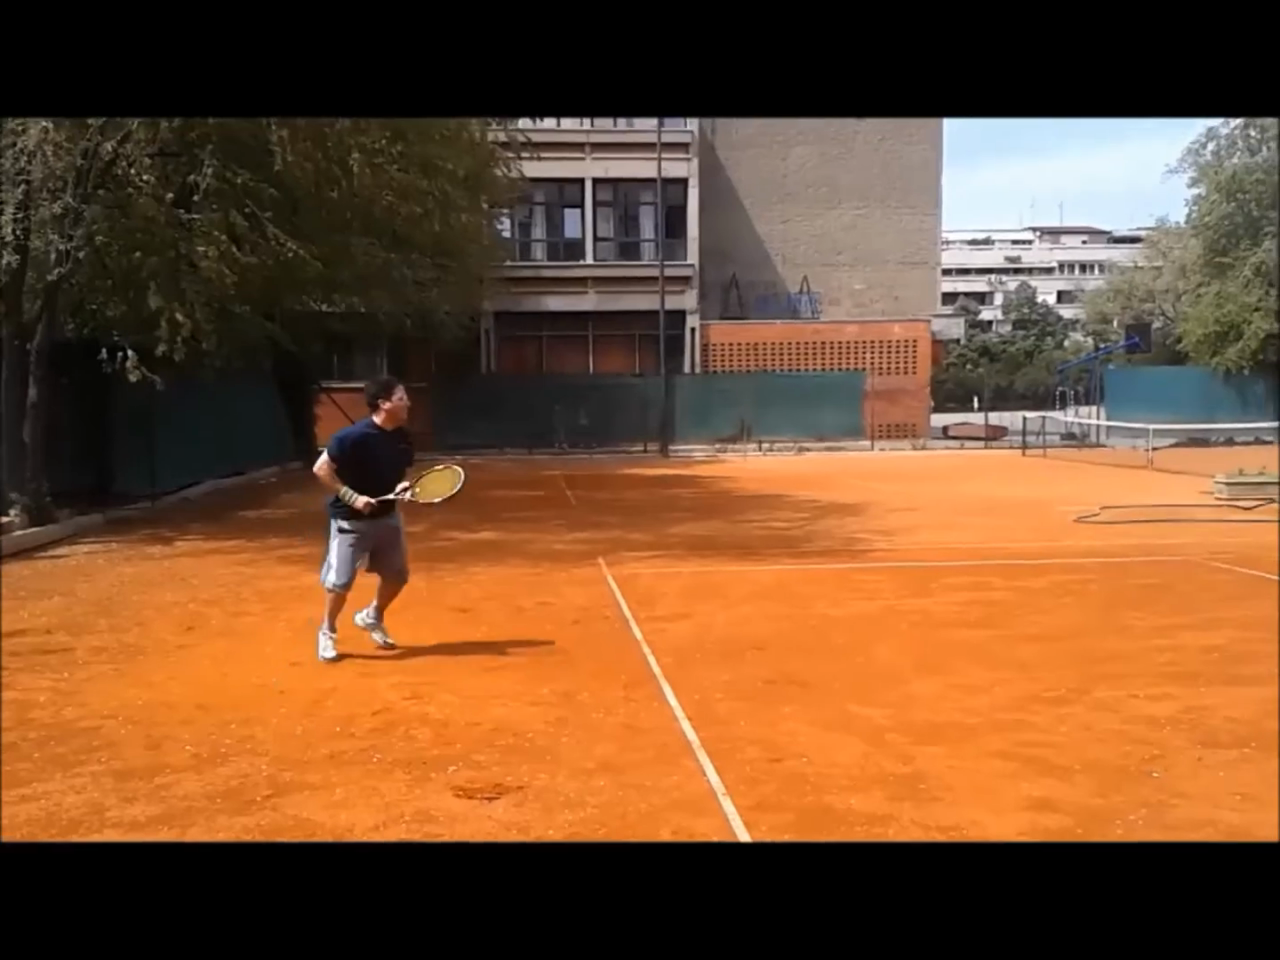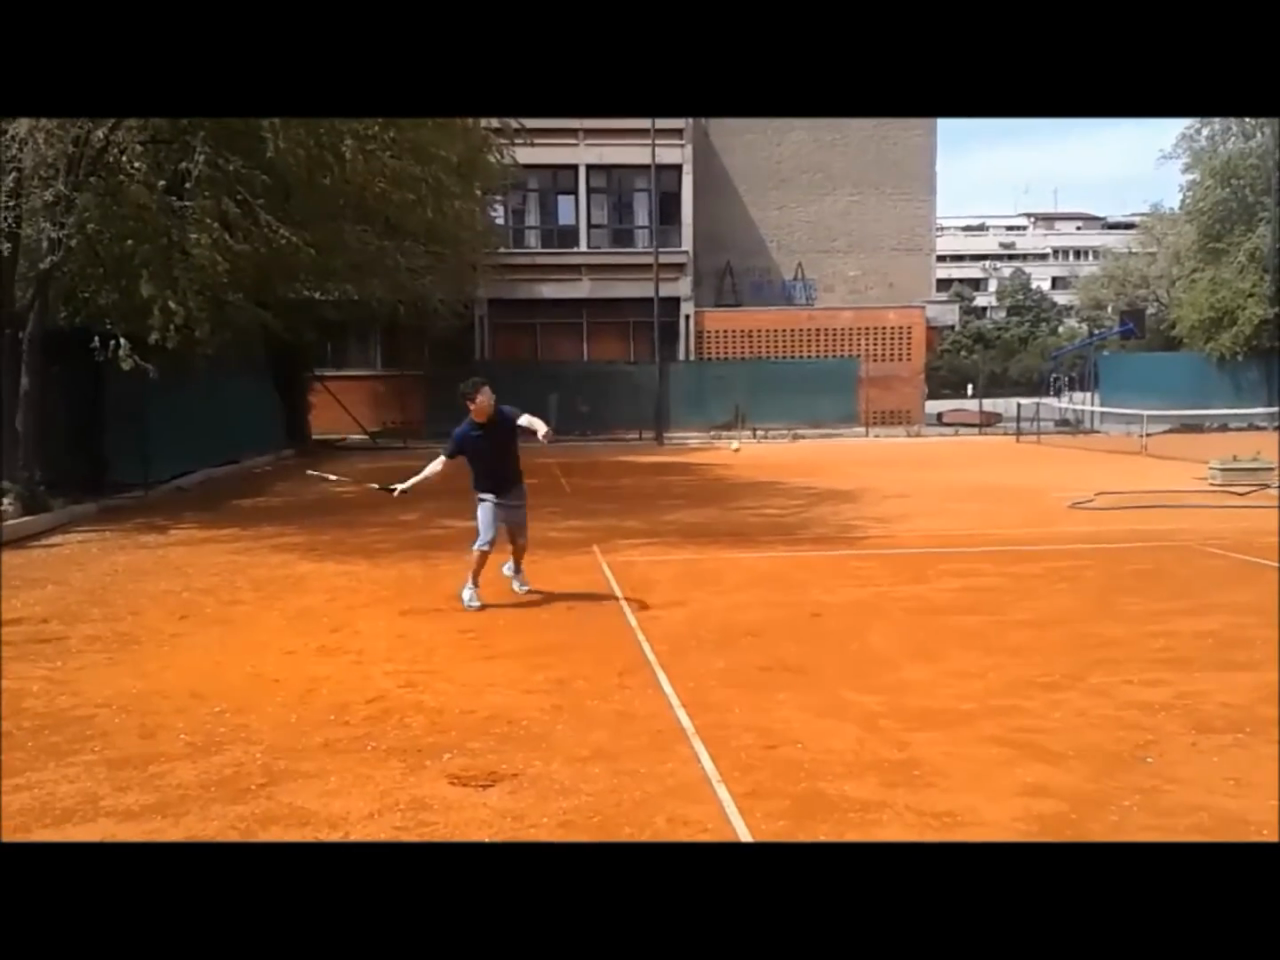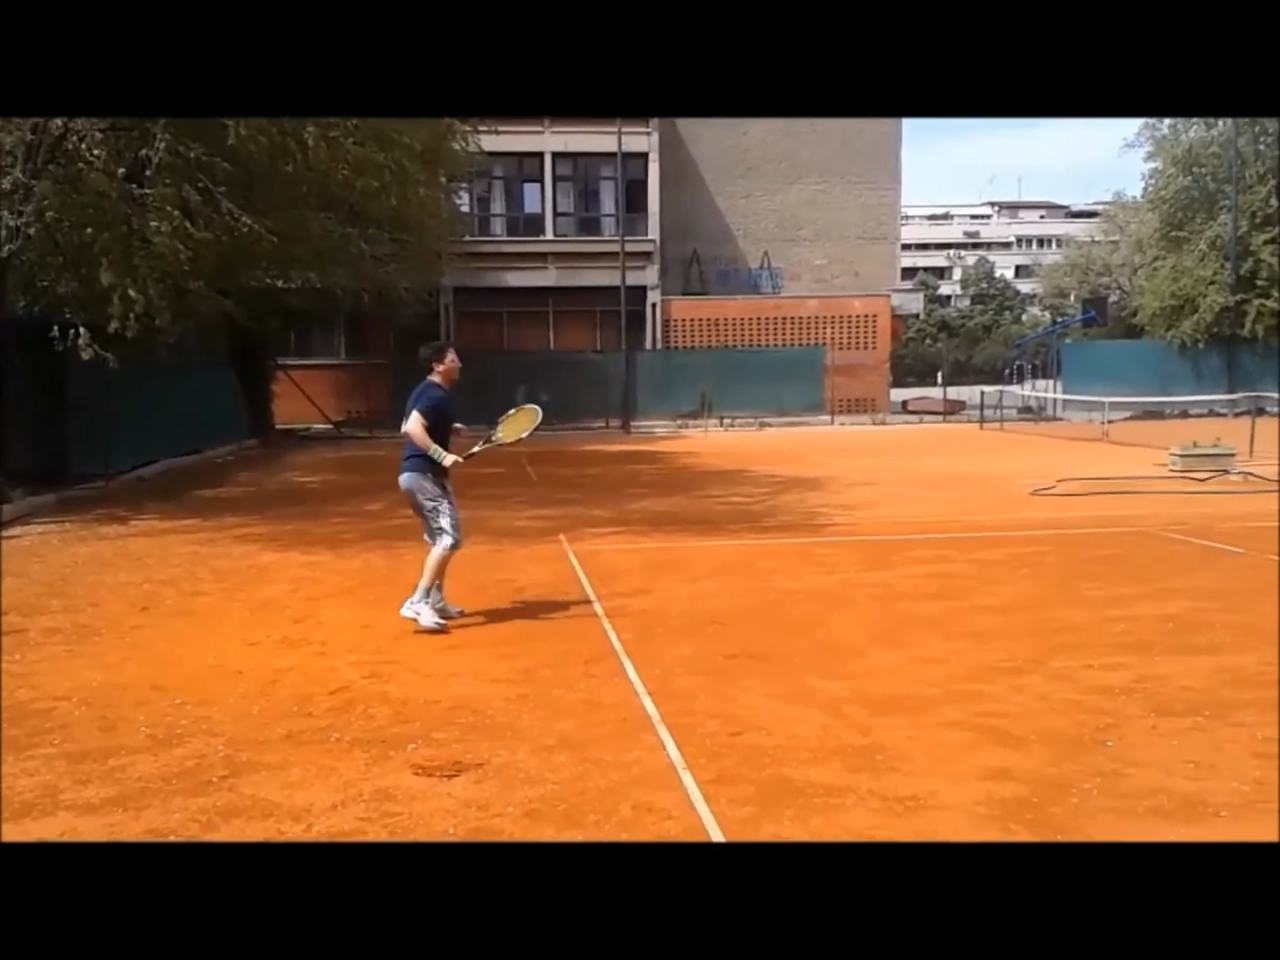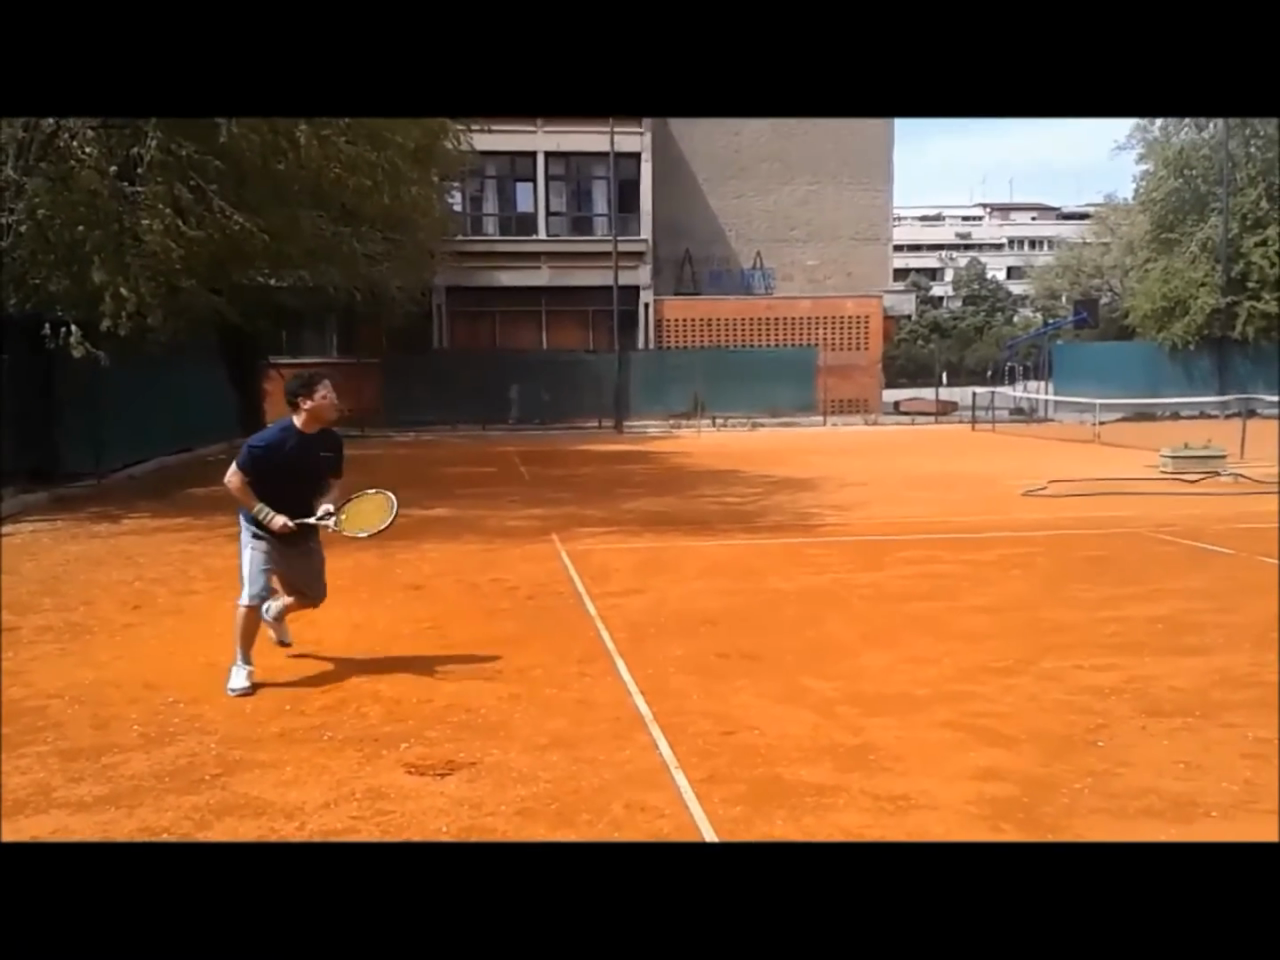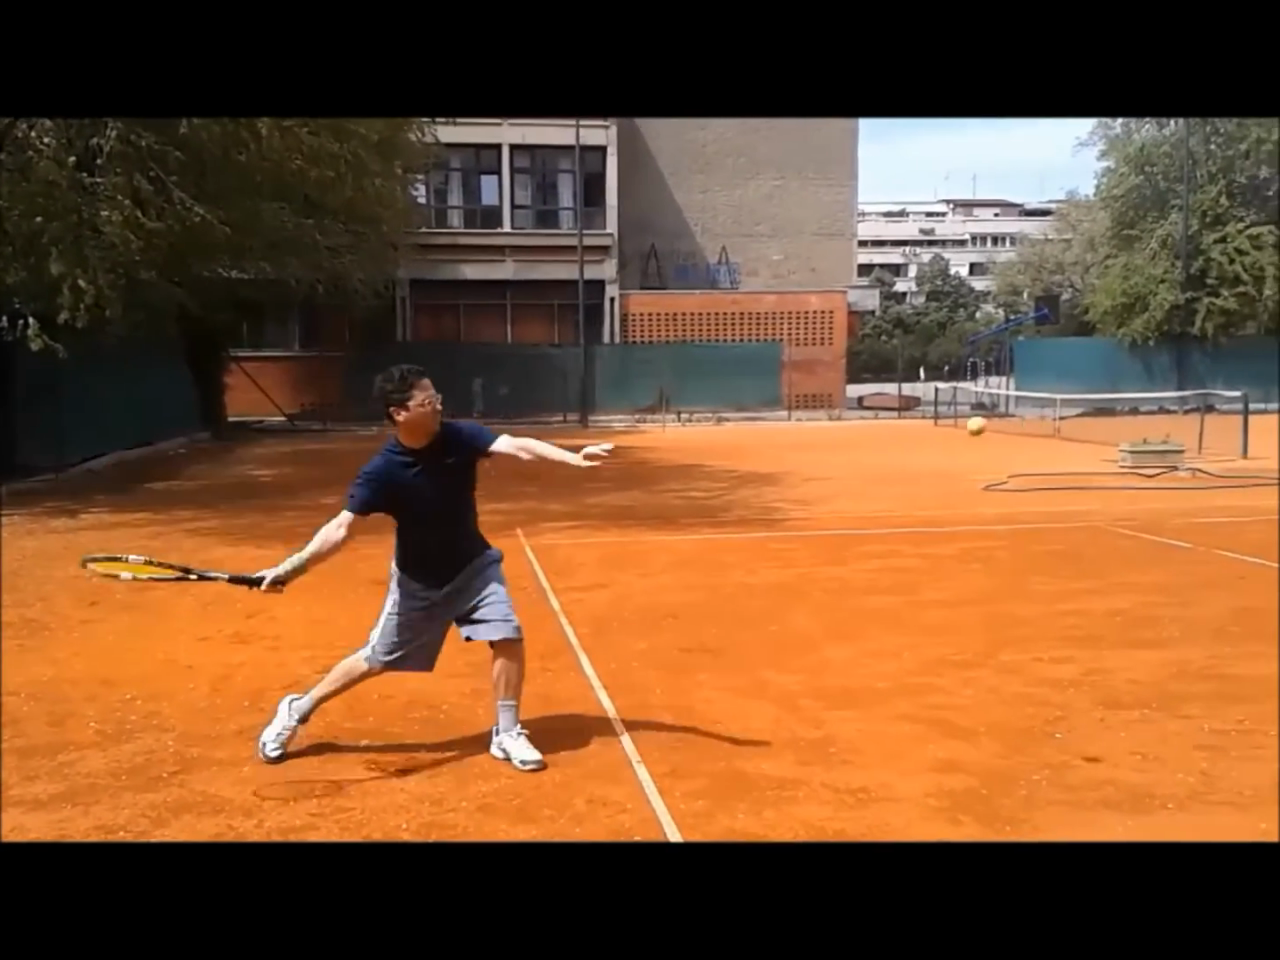
dt=1s
person 1, frame 1
left shoulder: (402, 437)
right shoulder: (353, 436)
left elbow: (404, 473)
right elbow: (321, 469)
left wrist: (404, 486)
right wrist: (351, 496)
left hip: (385, 516)
right hip: (350, 520)
left knee: (398, 576)
right knee: (340, 582)
left ankle: (372, 617)
right ankle: (327, 633)
person 1, frame 2
left shoulder: (506, 417)
right shoulder: (464, 435)
left elbow: (529, 420)
right elbow: (441, 463)
left wrist: (542, 428)
right wrist: (411, 483)
left hip: (515, 489)
right hip: (489, 494)
left knee: (520, 540)
right knee: (486, 542)
left ankle: (515, 569)
right ankle: (471, 587)
person 1, frame 3
left shoulder: (424, 391)
right shoulder: (436, 394)
left elbow: (409, 427)
right elbow: (411, 428)
left wrist: (448, 429)
right wrist: (442, 455)
left hip: (412, 474)
right hip: (423, 475)
left knee: (441, 537)
right knee: (448, 538)
left ankle: (434, 599)
right ankle: (420, 601)
person 1, frame 4
left shoulder: (332, 442)
right shoulder: (268, 441)
left elbow: (333, 483)
right elbow: (232, 480)
left wrist: (328, 503)
right wrist: (267, 515)
left hip: (303, 529)
right hip: (262, 529)
left knee: (312, 594)
right knee: (253, 597)
left ankle: (274, 612)
right ankle: (242, 666)
person 1, frame 5
left shoulder: (458, 435)
right shoulder: (381, 472)
left elbow: (516, 446)
right elbow: (340, 528)
left wrist: (573, 456)
right wrist: (290, 568)
left hip: (474, 567)
right hip: (423, 583)
left knee: (507, 640)
right knee: (373, 661)
left ankle: (506, 733)
right ankle: (296, 711)
